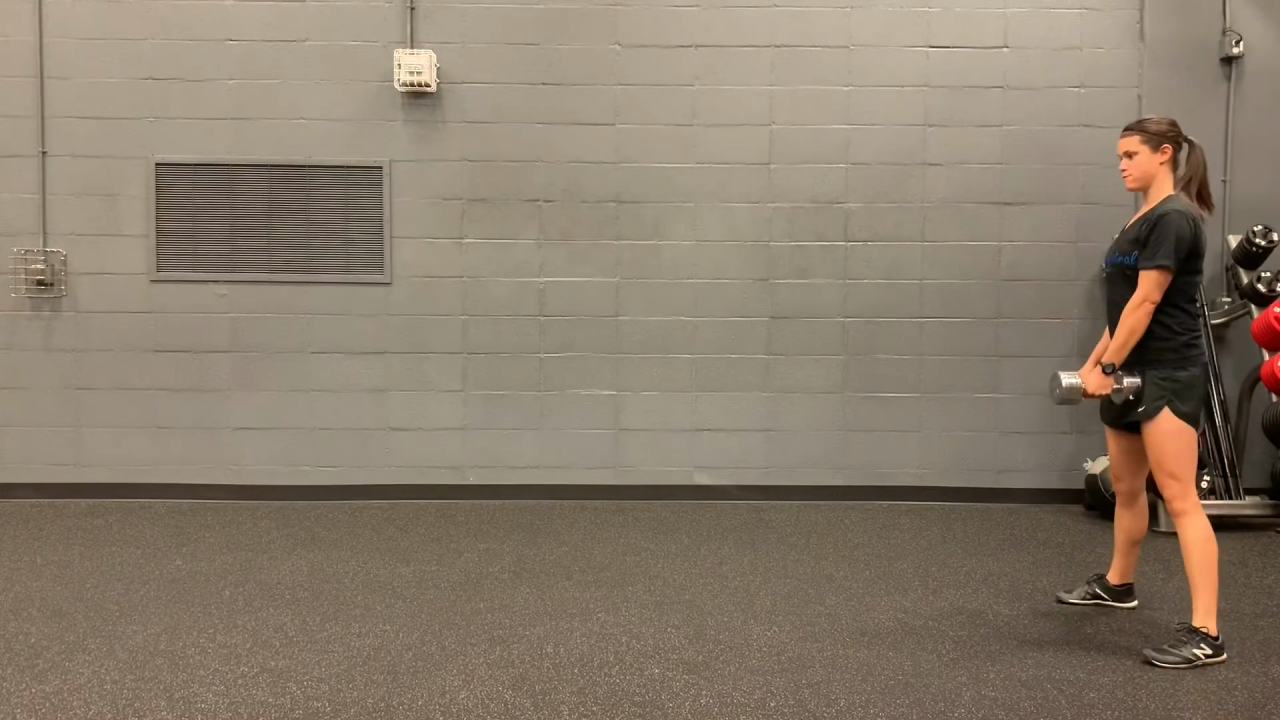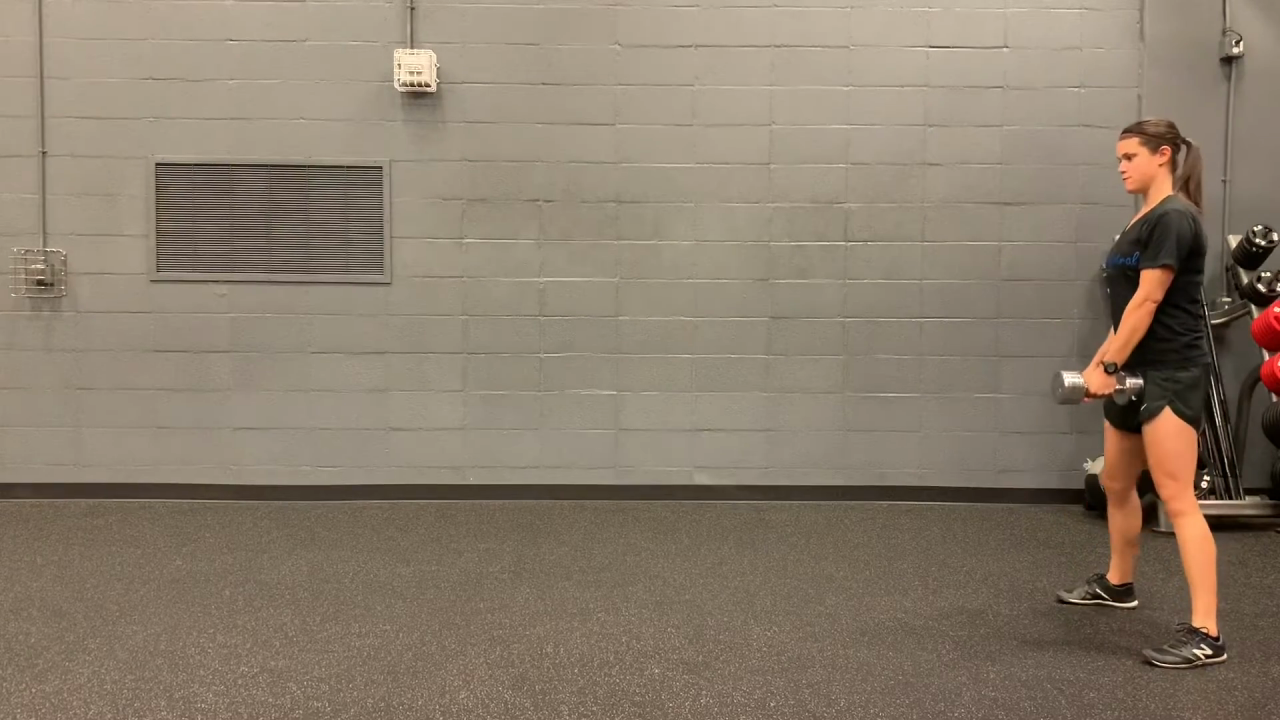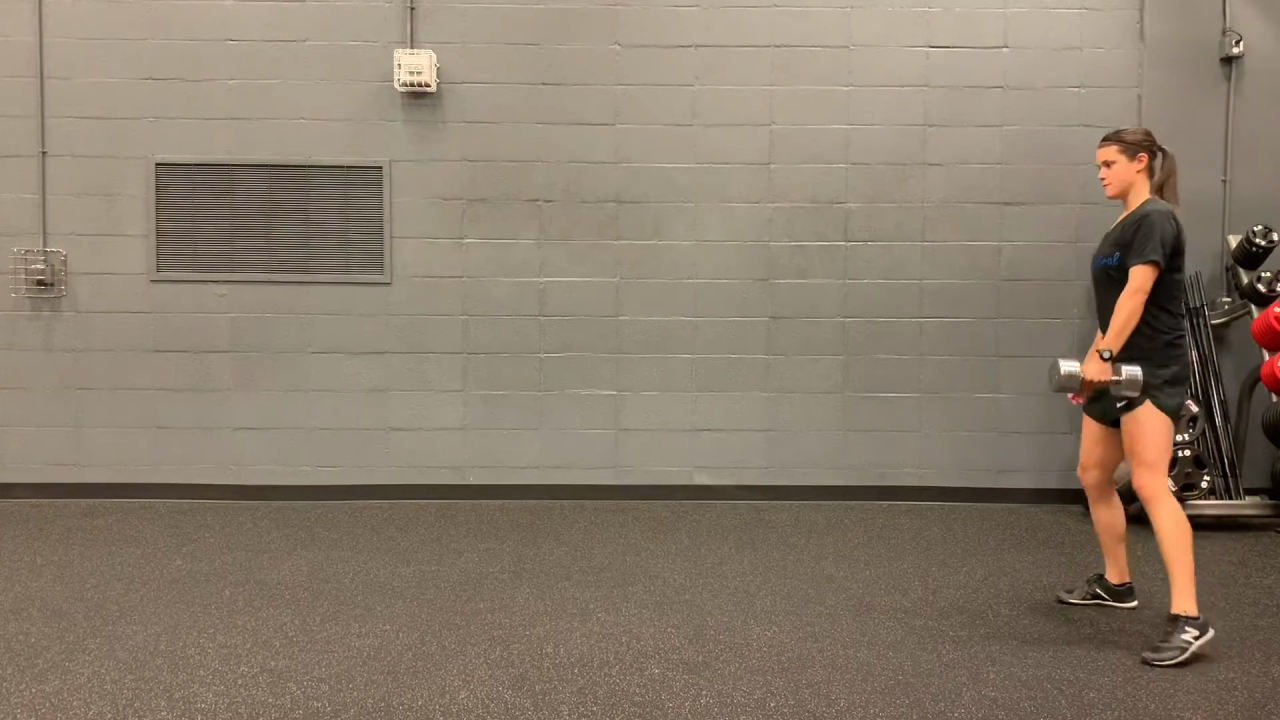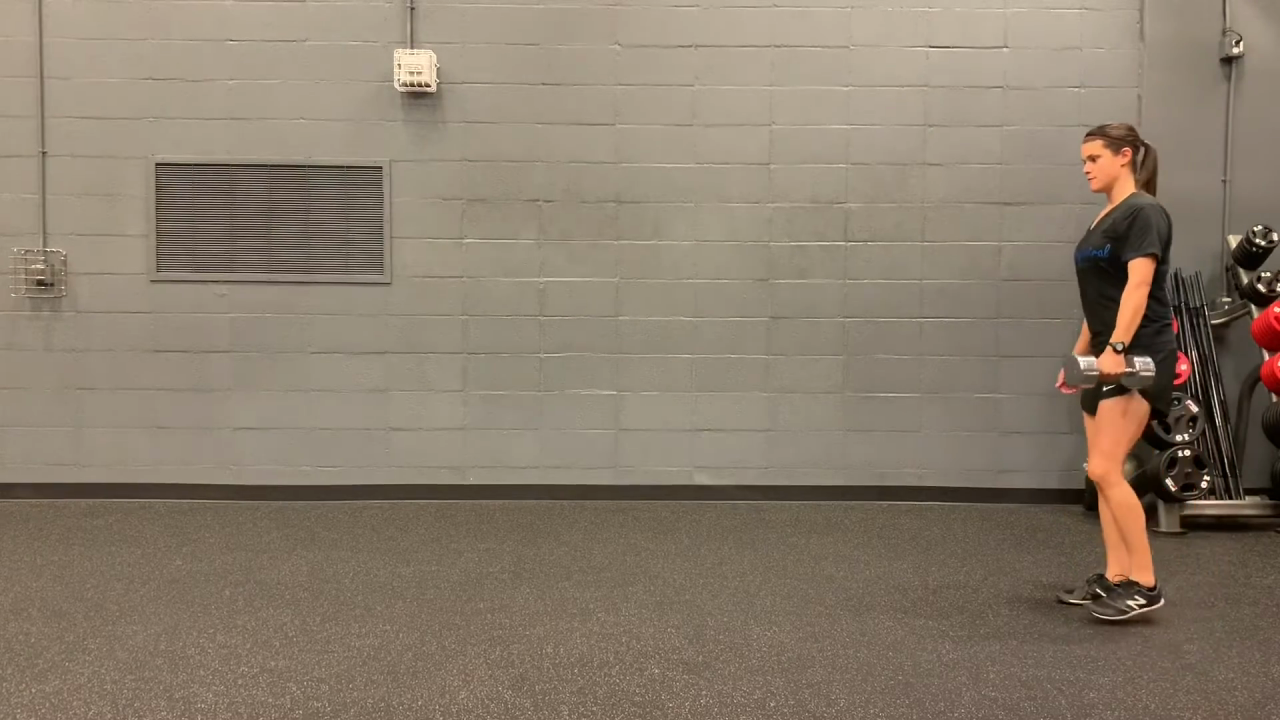
dt=0.3s
person 1, frame 1
left shoulder: (1174, 217)
right shoulder: (1144, 217)
left elbow: (1147, 302)
left wrist: (1106, 368)
right wrist: (1095, 362)
left hip: (1167, 375)
right hip: (1133, 373)
left knee: (1179, 499)
right knee: (1126, 488)
left ankle: (1205, 634)
right ankle: (1116, 584)
person 1, frame 2
left shoulder: (1174, 218)
right shoulder: (1145, 219)
left elbow: (1148, 302)
left wrist: (1108, 367)
right wrist: (1099, 364)
left hip: (1171, 375)
right hip: (1136, 373)
left knee: (1177, 500)
right knee: (1116, 486)
left ankle: (1205, 633)
right ankle: (1117, 583)
person 1, frame 3
left shoulder: (1155, 218)
right shoulder: (1122, 224)
left elbow: (1136, 295)
left wrist: (1104, 356)
right wrist: (1089, 364)
left hip: (1153, 370)
right hip: (1119, 370)
left knee: (1152, 489)
right knee: (1093, 477)
left ankle: (1188, 619)
right ankle: (1115, 581)
person 1, frame 4
left shoulder: (1145, 212)
right shoulder: (1103, 220)
left elbow: (1138, 288)
left wrist: (1117, 348)
right wrist: (1079, 355)
left hip: (1137, 357)
right hip: (1106, 359)
left knee: (1104, 470)
right knee: (1103, 471)
left ankle: (1146, 585)
right ankle: (1116, 578)
